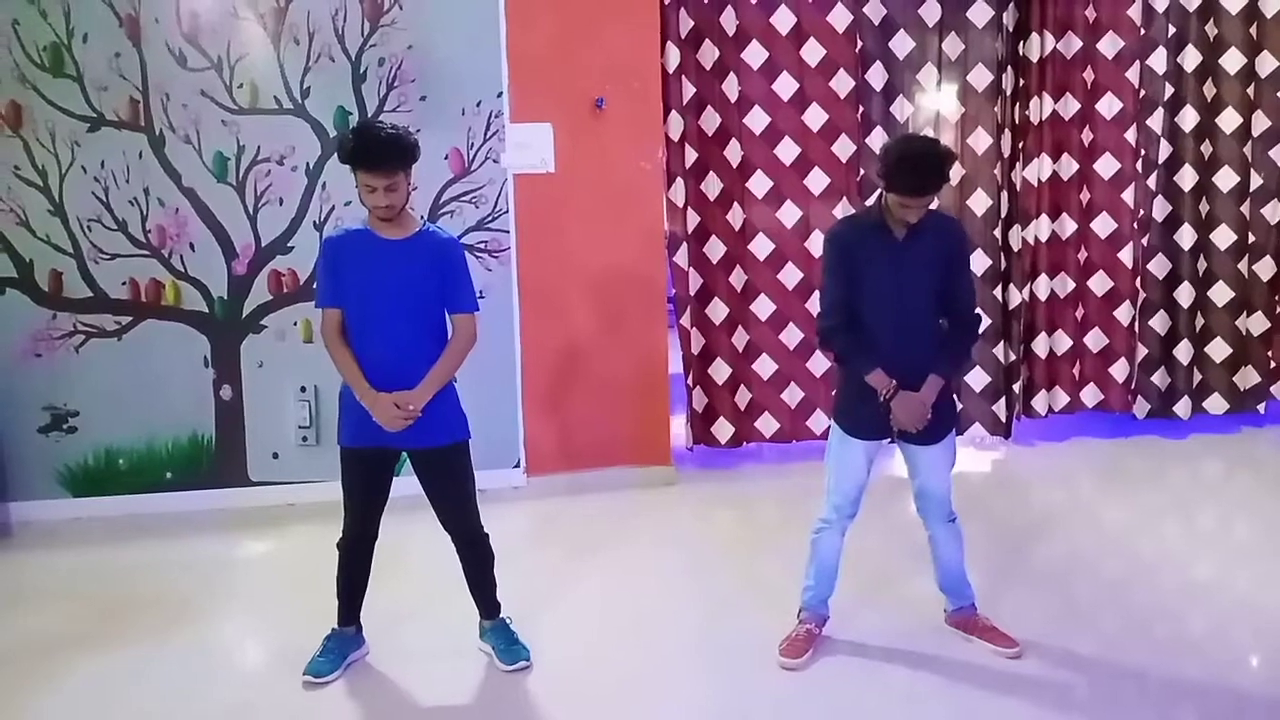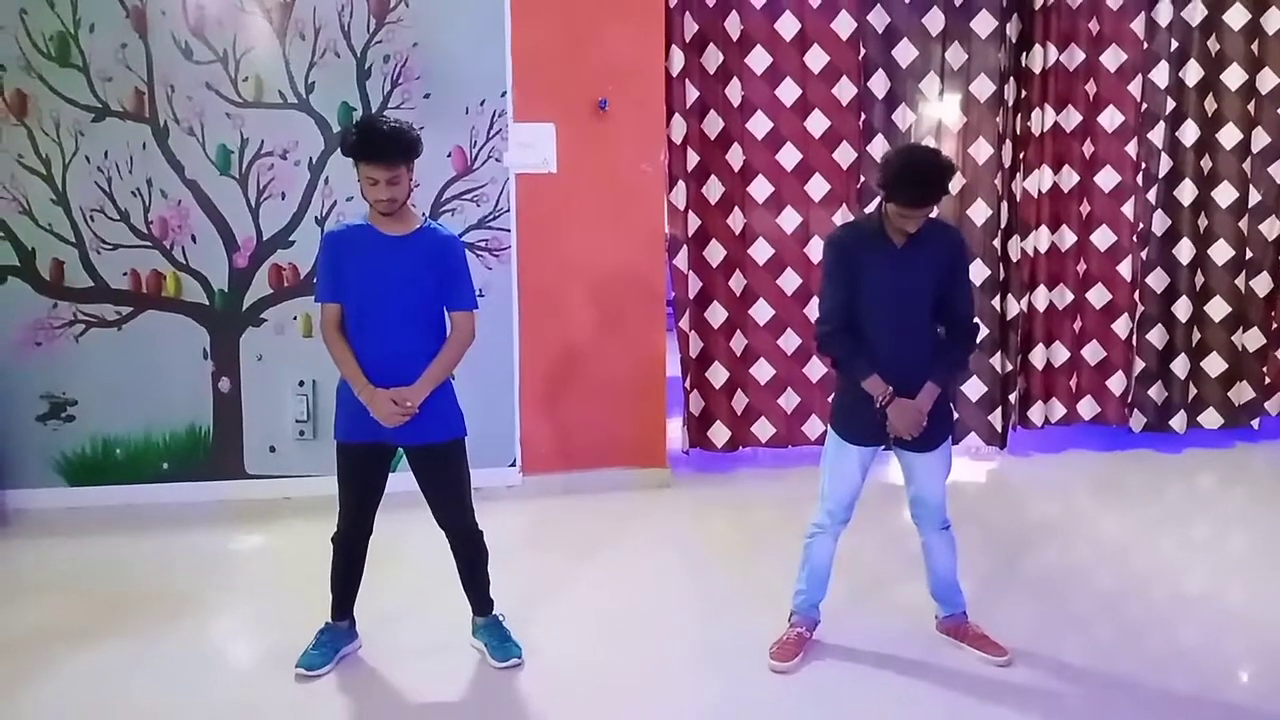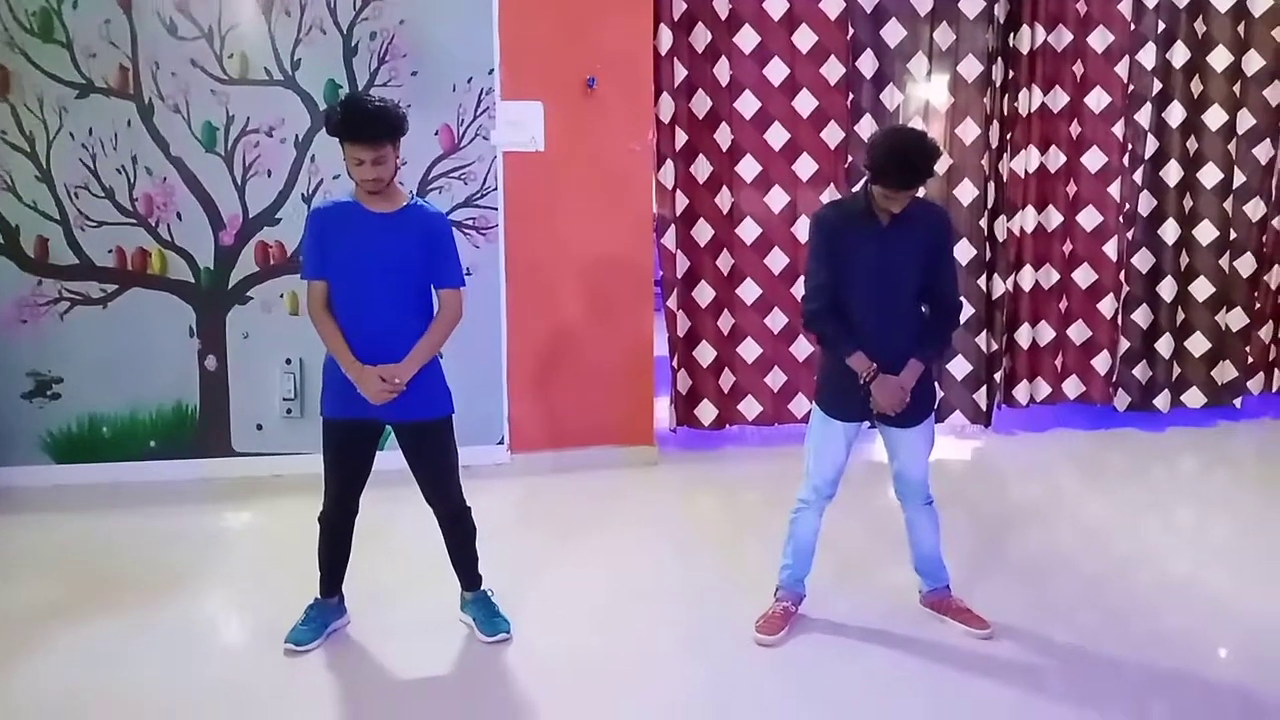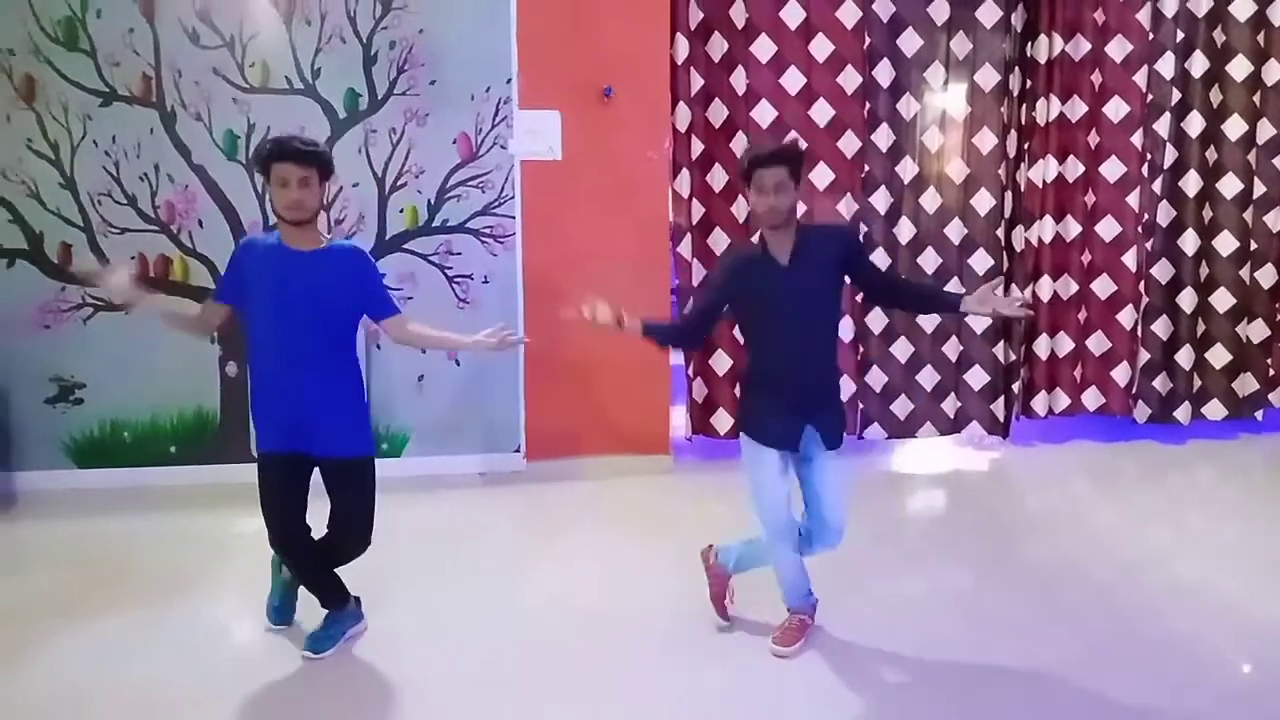
dt=1s
person 1, frame 1
left shoulder: (443, 248)
right shoulder: (338, 250)
left elbow: (465, 332)
right elbow: (332, 333)
left wrist: (419, 396)
right wrist: (372, 400)
left hip: (437, 418)
right hip: (363, 420)
left knee: (466, 528)
right knee: (356, 533)
left ankle: (492, 623)
right ankle: (347, 632)
person 1, frame 2
left shoulder: (444, 246)
right shoulder: (338, 245)
left elbow: (464, 330)
right elbow: (331, 328)
left wrist: (415, 394)
right wrist: (371, 395)
left hip: (433, 414)
right hip: (360, 414)
left knee: (460, 525)
right knee: (351, 528)
left ankle: (486, 621)
right ankle: (340, 626)
person 1, frame 3
left shoulder: (431, 224)
right shoulder: (325, 222)
left elbow: (451, 308)
right elbow: (318, 306)
left wrist: (402, 371)
right wrist: (358, 373)
left hip: (421, 391)
right hip: (347, 392)
left knee: (448, 501)
right knee: (338, 504)
left ankle: (474, 596)
right ankle: (329, 602)
person 1, frame 4
left shoulder: (353, 261)
right shoulder: (249, 258)
left elbow: (400, 330)
right elbow: (208, 323)
left wrist: (474, 343)
right wrist: (139, 299)
left hip: (347, 432)
right hip: (280, 432)
left knee: (353, 536)
right knee: (287, 537)
left ankle: (294, 571)
right ankle: (341, 606)
person 2, frame 1
left shoulder: (948, 236)
right shoulder: (845, 237)
left elbow: (963, 325)
right elbow: (833, 330)
left wrist: (926, 393)
right wrist: (891, 392)
left hip: (929, 400)
right hip: (861, 401)
left knee: (939, 511)
right knee: (835, 514)
left ankle: (962, 609)
right ankle: (811, 616)
person 2, frame 2
left shoulder: (948, 245)
right shoulder: (846, 244)
left elbow: (961, 333)
right elbow: (833, 336)
left wrist: (923, 400)
right wrist: (887, 399)
left hip: (926, 407)
right hip: (859, 406)
left knee: (934, 519)
right knee: (829, 519)
left ankle: (953, 617)
right ankle: (802, 620)
person 2, frame 3
left shoulder: (934, 224)
right shoulder: (831, 222)
left elbow: (946, 312)
right elbow: (818, 313)
left wrist: (907, 377)
right wrist: (871, 376)
left hip: (909, 383)
right hip: (844, 383)
left knee: (916, 493)
right knee: (815, 494)
left ankle: (937, 591)
right ankle: (788, 595)
person 2, frame 4
left shoulder: (835, 246)
right shoulder: (736, 268)
left elbow: (893, 294)
right elbow: (691, 333)
left wrist: (964, 303)
right wrist: (623, 321)
left hip: (822, 414)
right hip: (765, 418)
left knee: (826, 531)
right knee: (780, 526)
left ankle: (724, 560)
right ankle: (801, 606)
